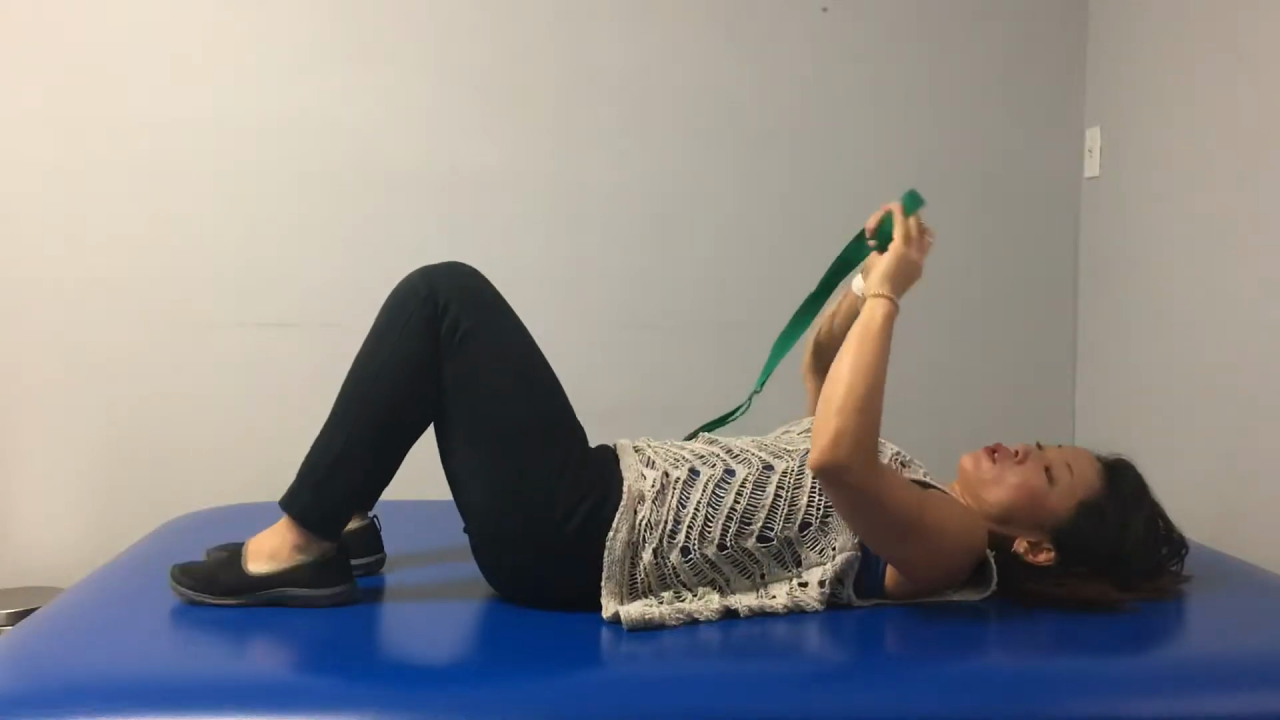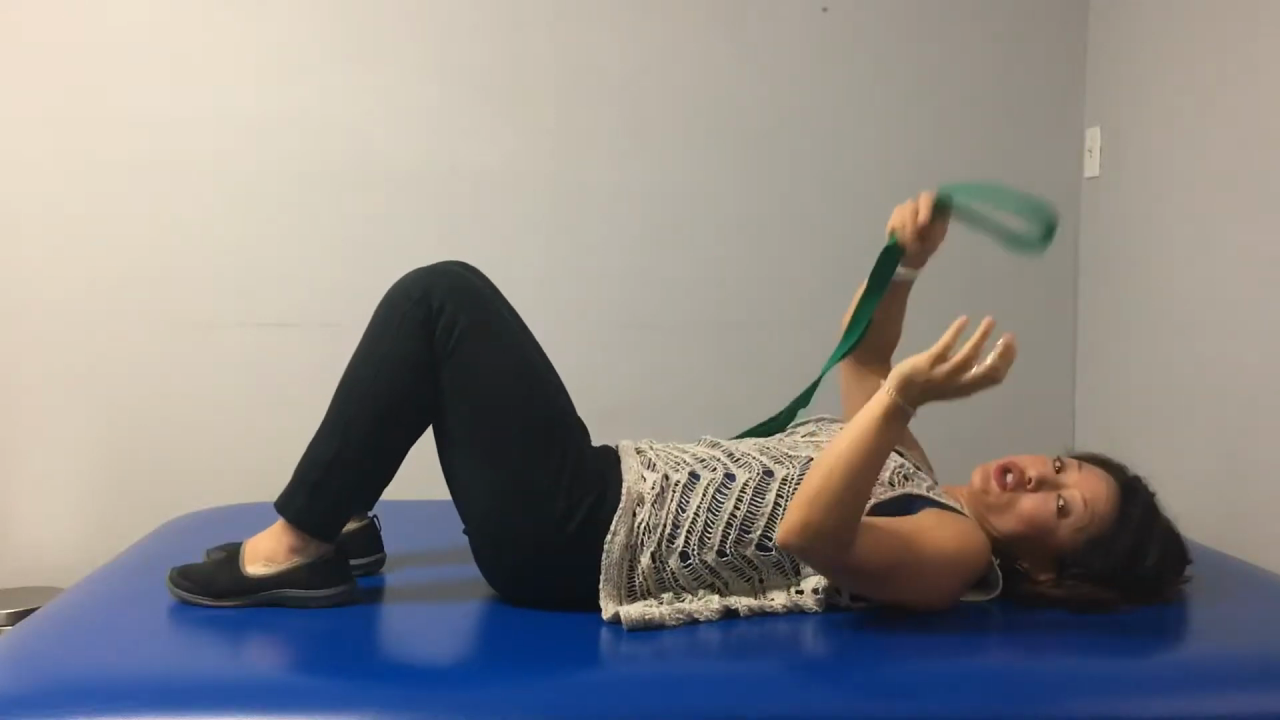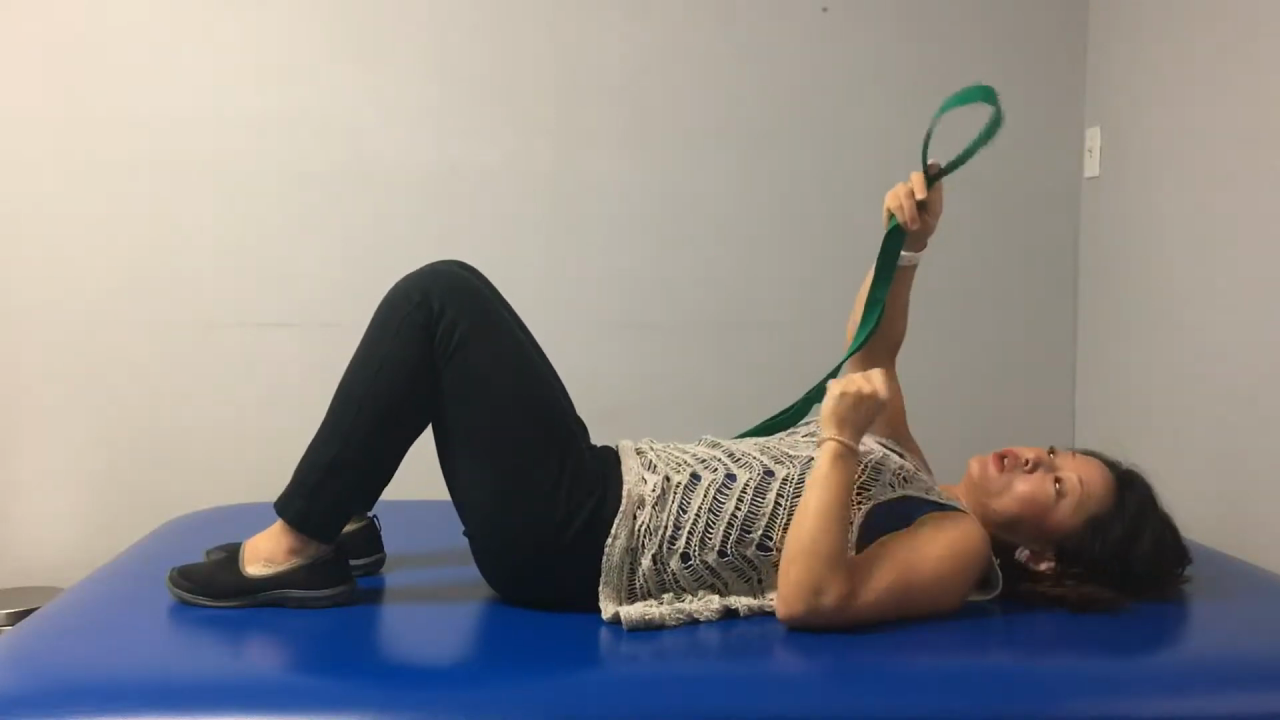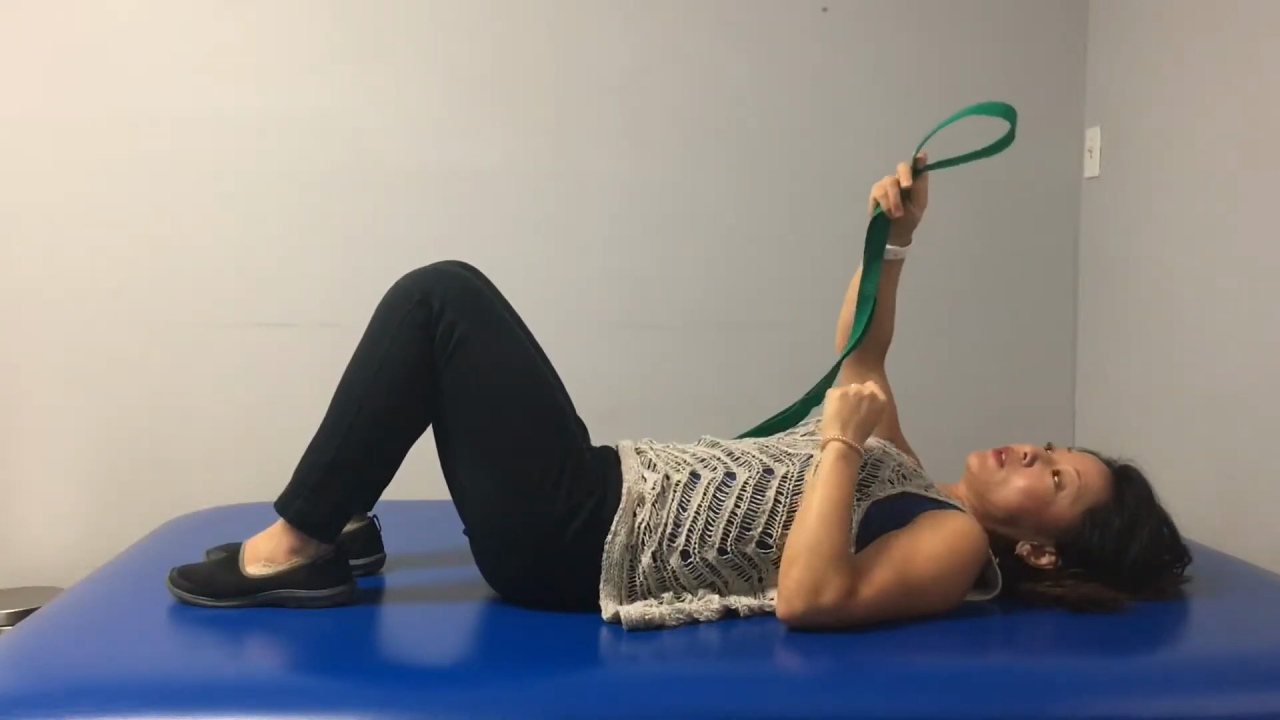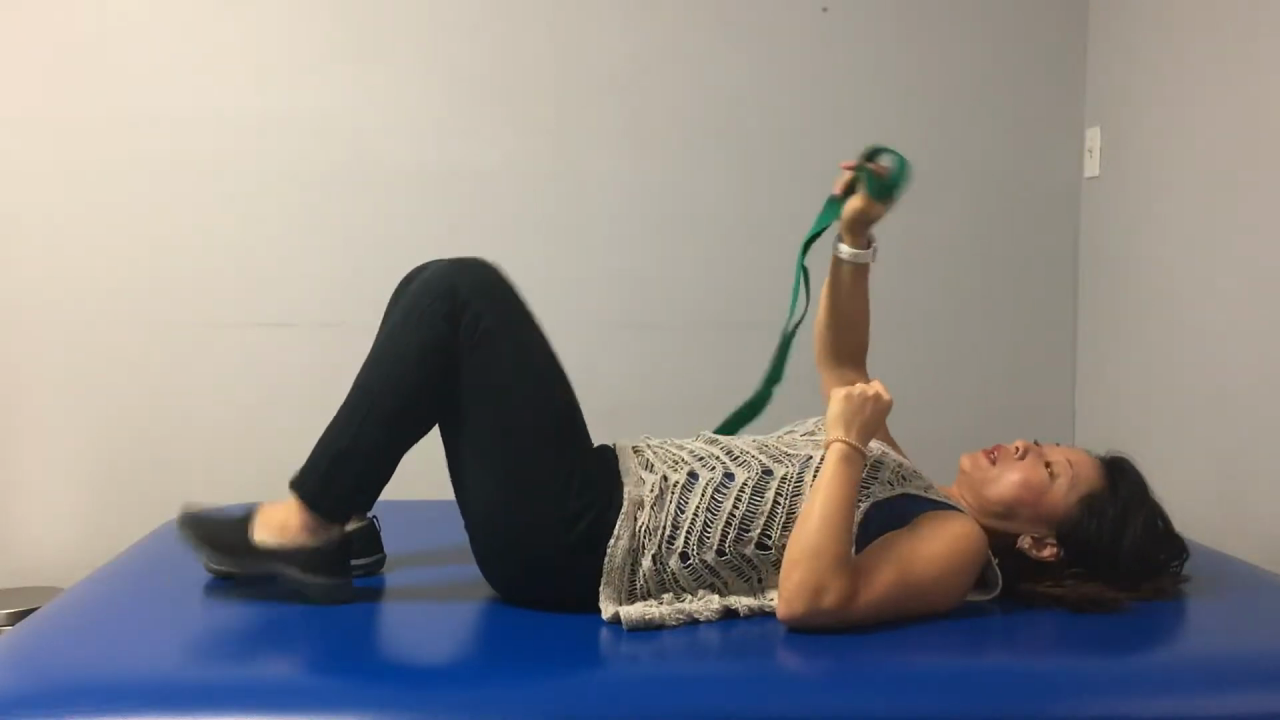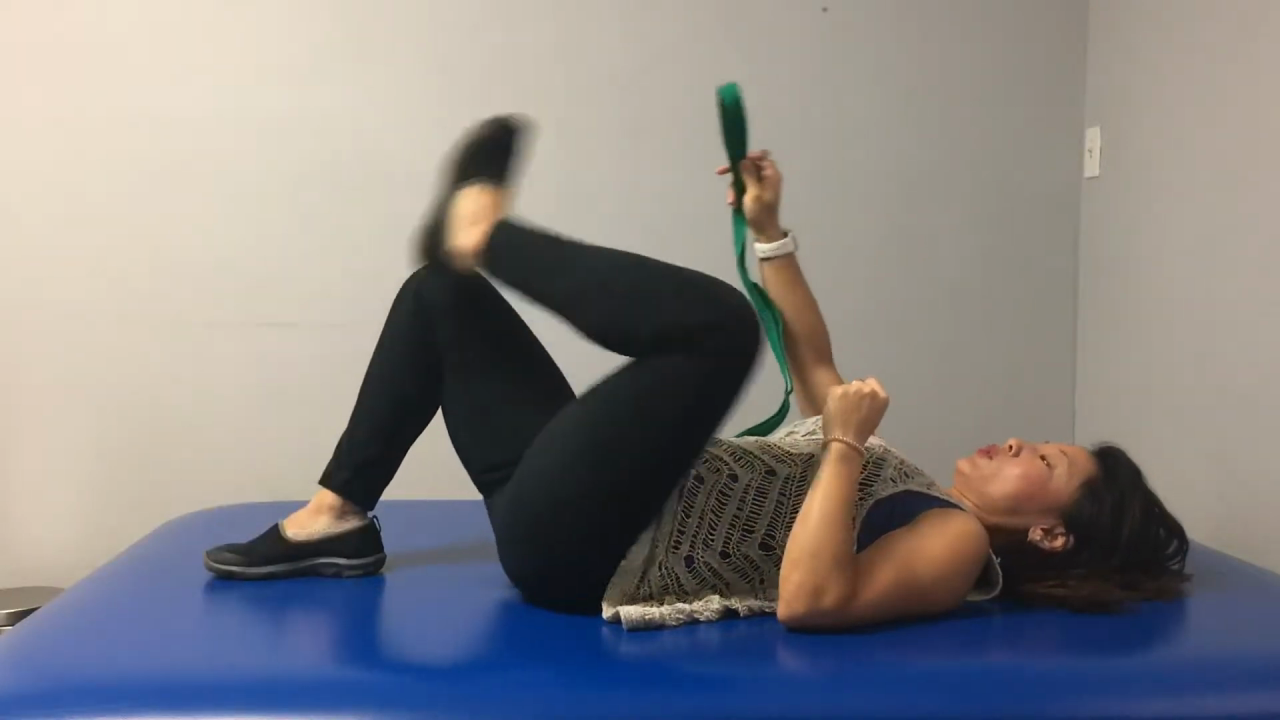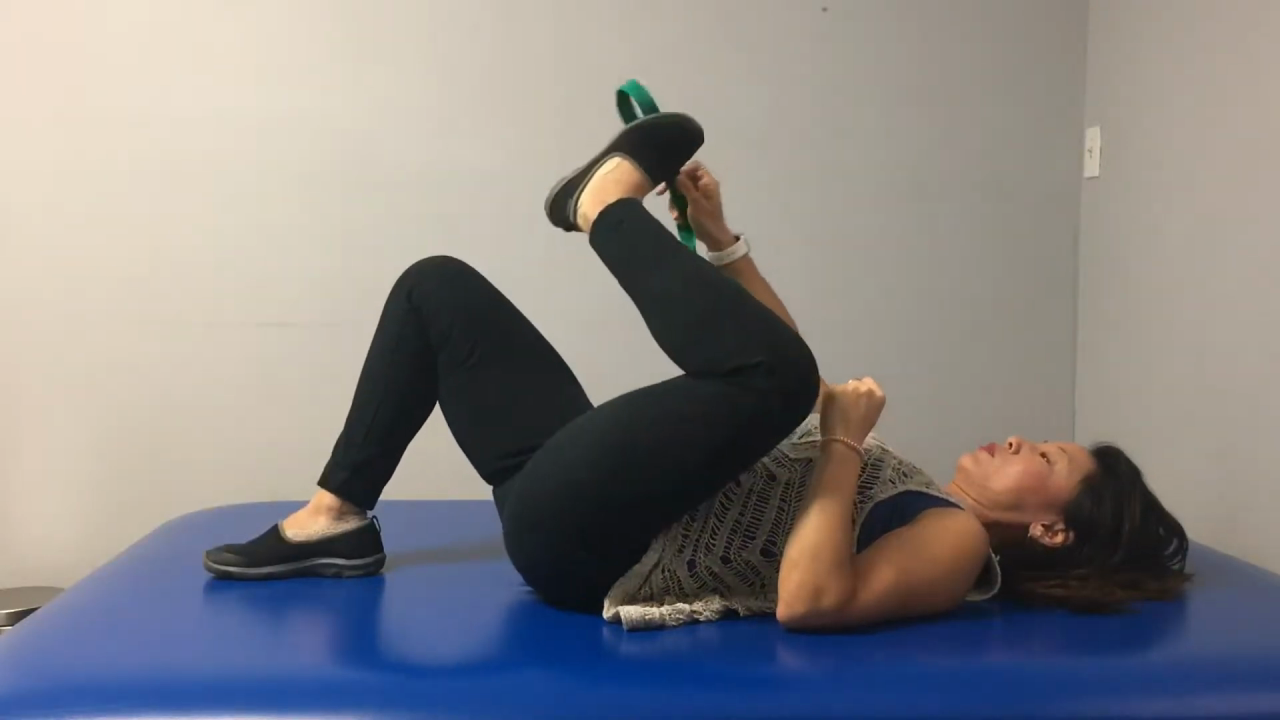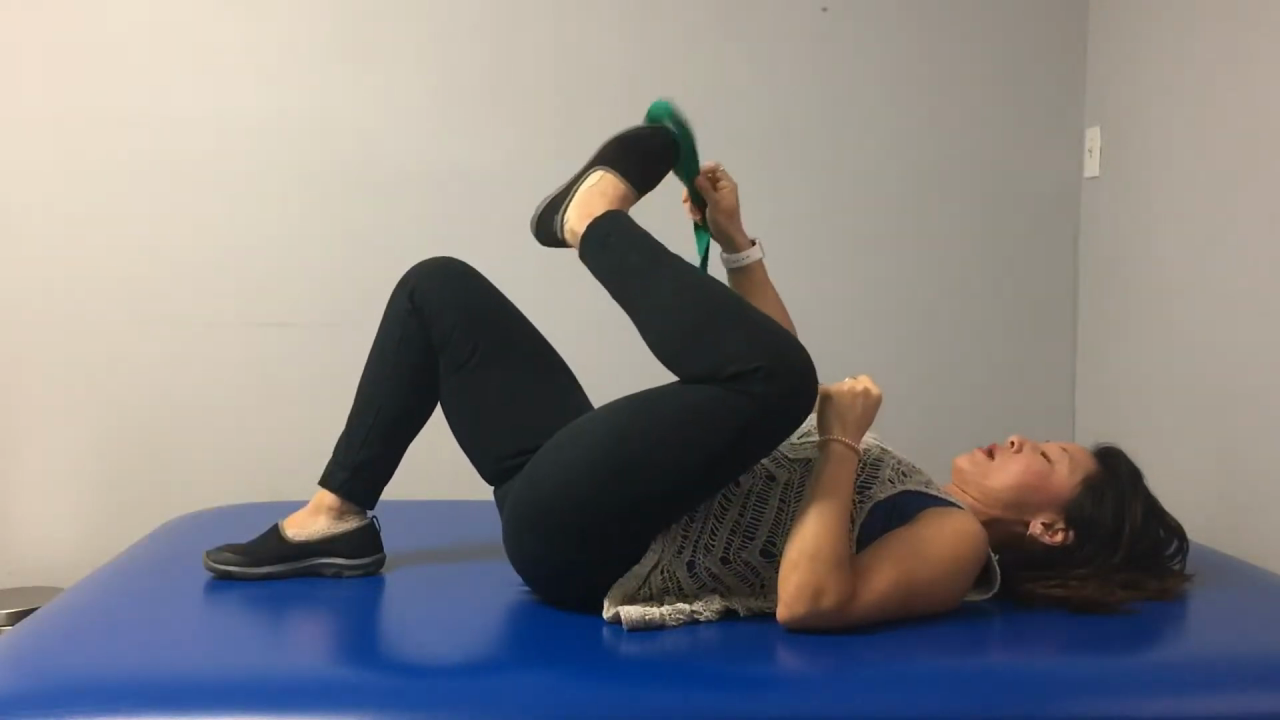
dt=0.4s
person 1, frame 1
left shoulder: (946, 540)
right shoulder: (917, 484)
left elbow: (833, 461)
right elbow: (818, 364)
left wrist: (884, 298)
right wrist: (872, 270)
left hip: (572, 543)
right hip: (600, 497)
left knee: (441, 297)
right knee: (451, 294)
left ankle: (302, 544)
right ankle: (338, 524)
person 1, frame 2
left shoulder: (955, 546)
right shoulder: (915, 480)
left elbow: (804, 540)
right elbow: (861, 360)
left wrist: (906, 404)
right wrist: (904, 263)
left hip: (575, 541)
right hip: (602, 495)
left knee: (439, 296)
right knee: (448, 291)
left ankle: (299, 545)
right ankle: (332, 526)
person 1, frame 3
left shoulder: (958, 548)
right shoulder: (917, 487)
left elbow: (806, 600)
right elbow: (869, 360)
left wrist: (837, 439)
right wrist: (907, 246)
left hip: (576, 546)
right hip: (602, 498)
left knee: (443, 296)
right knee: (447, 297)
left ankle: (299, 546)
right ankle: (331, 530)
person 1, frame 4
left shoulder: (956, 548)
right shoulder: (911, 484)
left elbow: (808, 597)
right elbow: (860, 359)
left wrist: (841, 442)
right wrist: (895, 237)
left hip: (573, 547)
right hip: (602, 496)
left knee: (443, 298)
right knee: (444, 299)
left ankle: (298, 547)
right ankle: (333, 527)
person 1, frame 5
left shoulder: (955, 549)
right shoulder: (906, 486)
left elbow: (808, 599)
right elbow: (842, 363)
left wrist: (846, 445)
right wrist: (855, 238)
left hip: (570, 546)
right hip: (595, 499)
left knee: (465, 291)
right knee: (439, 286)
left ankle: (305, 521)
right ankle: (334, 522)
person 1, frame 6
left shoulder: (956, 546)
right shoulder: (909, 489)
left elbow: (807, 600)
right elbow: (815, 366)
left wrist: (845, 446)
right wrist: (768, 229)
left hip: (572, 549)
right hip: (558, 509)
left knee: (720, 323)
right knee: (440, 295)
left ankle: (485, 232)
right ankle: (336, 519)
person 1, frame 7
left shoulder: (957, 544)
right shoulder: (912, 491)
left elbow: (807, 601)
right elbow: (790, 374)
left wrist: (844, 446)
right wrist: (717, 238)
left hip: (577, 541)
right hip: (568, 496)
left knee: (776, 374)
right knee: (437, 287)
left ankle: (607, 209)
right ankle: (335, 520)
person 1, frame 8
left shoulder: (957, 543)
right shoulder: (917, 491)
left elbow: (808, 602)
right elbow: (787, 371)
left wrist: (839, 441)
right wrist: (735, 242)
left hip: (577, 541)
right hip: (566, 497)
left knee: (774, 377)
right knee: (439, 286)
left ankle: (592, 222)
right ankle: (337, 518)
